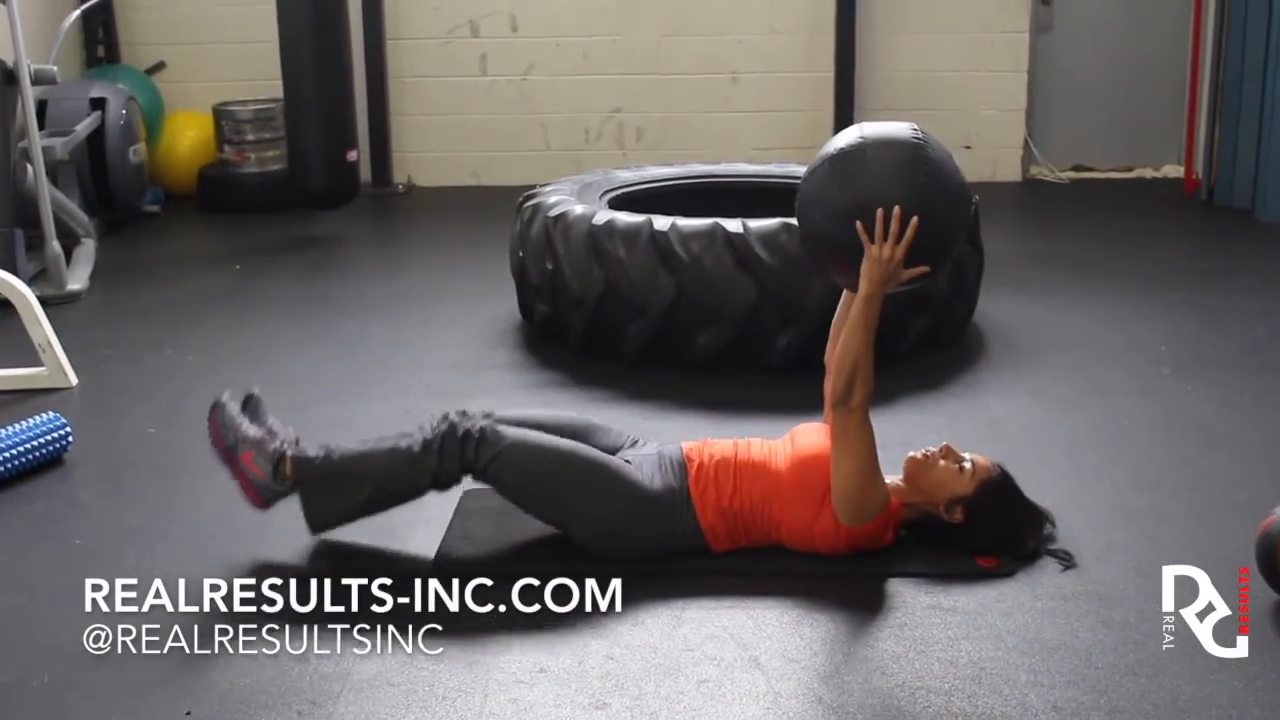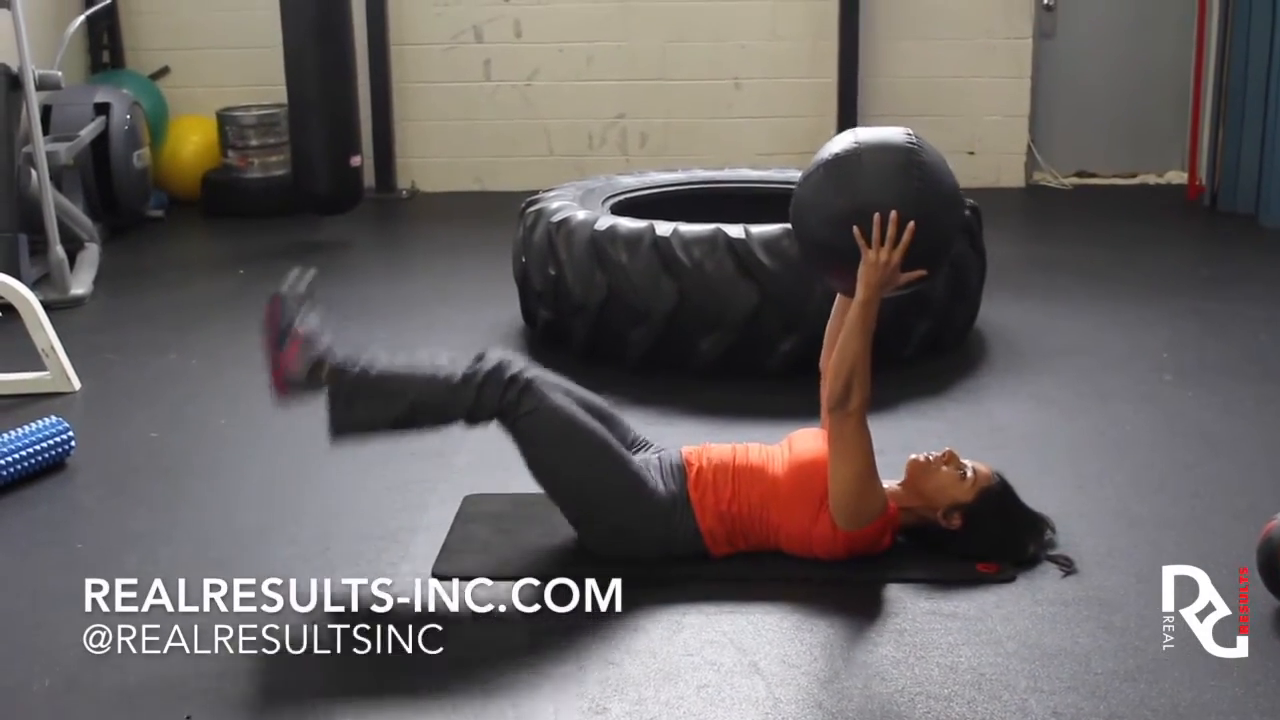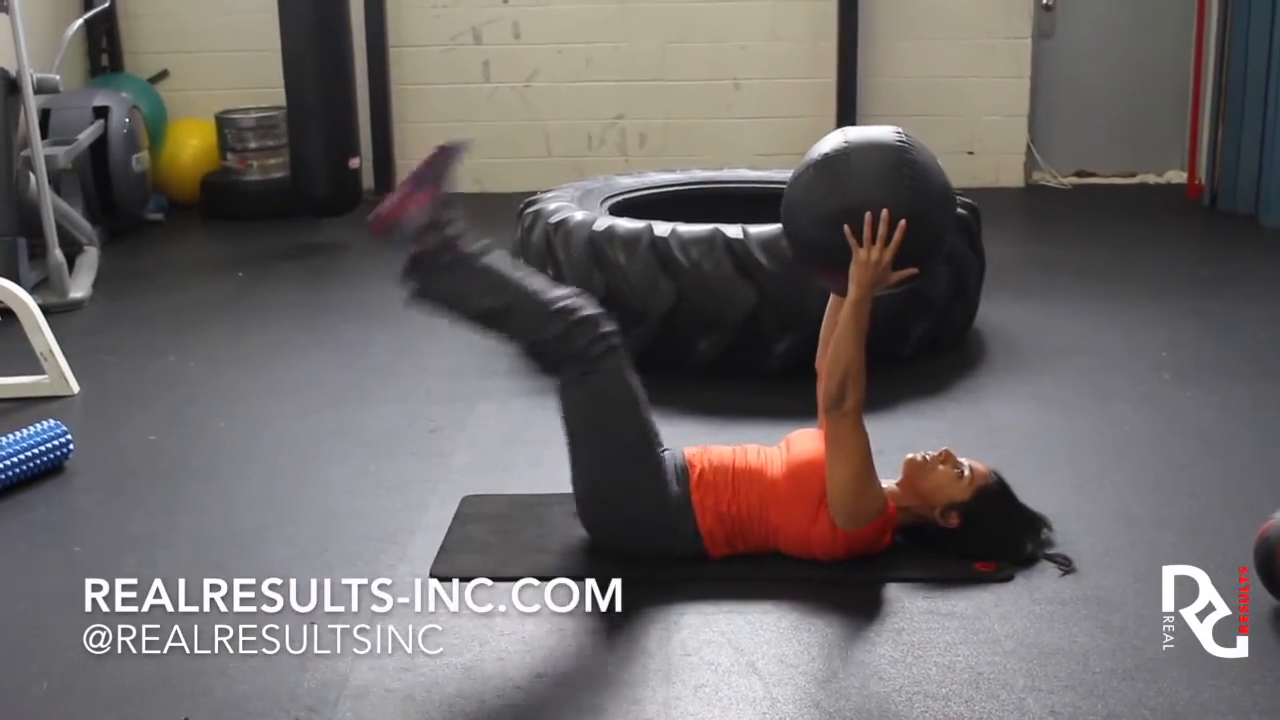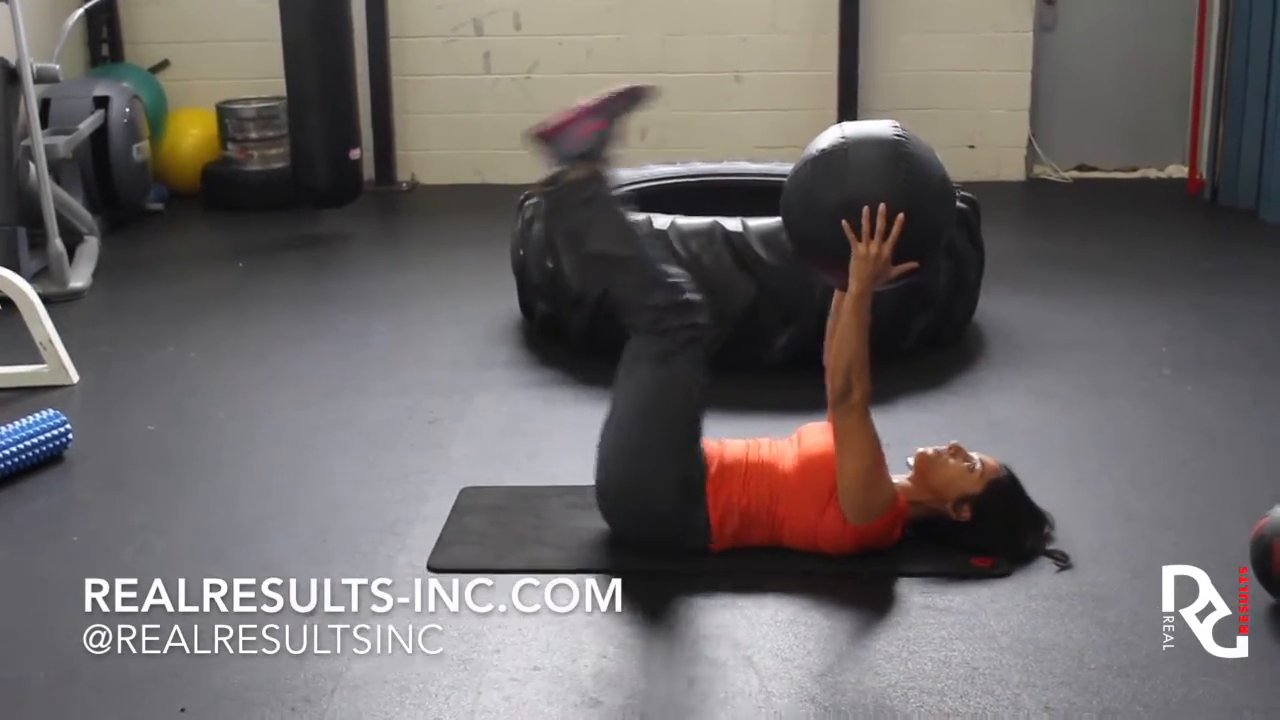
dt=0.2s
person 1, frame 1
left shoulder: (869, 516)
right shoulder: (876, 491)
left elbow: (848, 401)
right elbow: (837, 371)
left wrist: (873, 288)
right wrist: (859, 277)
left hip: (652, 514)
right hip: (660, 467)
left knee: (469, 442)
right knee: (480, 426)
left ankle: (288, 471)
right ankle: (298, 461)
person 1, frame 2
left shoulder: (865, 521)
right shoulder: (877, 498)
left elbow: (843, 407)
right elbow: (833, 376)
left wrist: (868, 295)
right wrist: (854, 283)
left hip: (653, 517)
right hip: (665, 473)
left knee: (505, 382)
right knee: (510, 380)
left ankle: (321, 371)
right ankle: (329, 372)
person 1, frame 3
left shoulder: (864, 521)
right shoulder: (880, 499)
left elbow: (838, 403)
right elbow: (829, 377)
left wrist: (859, 293)
right wrist: (846, 288)
left hip: (651, 517)
right hip: (676, 479)
left knee: (586, 335)
right knee: (577, 334)
left ankle: (433, 240)
right ankle: (439, 243)
person 1, frame 4
left shoulder: (874, 513)
right shoulder: (893, 493)
left elbow: (845, 396)
right elbow: (846, 387)
left wrist: (859, 287)
right wrist: (850, 280)
left hip: (655, 504)
right hip: (686, 489)
left knee: (677, 321)
right knee: (661, 316)
left ankle: (581, 179)
right ankle: (574, 187)
